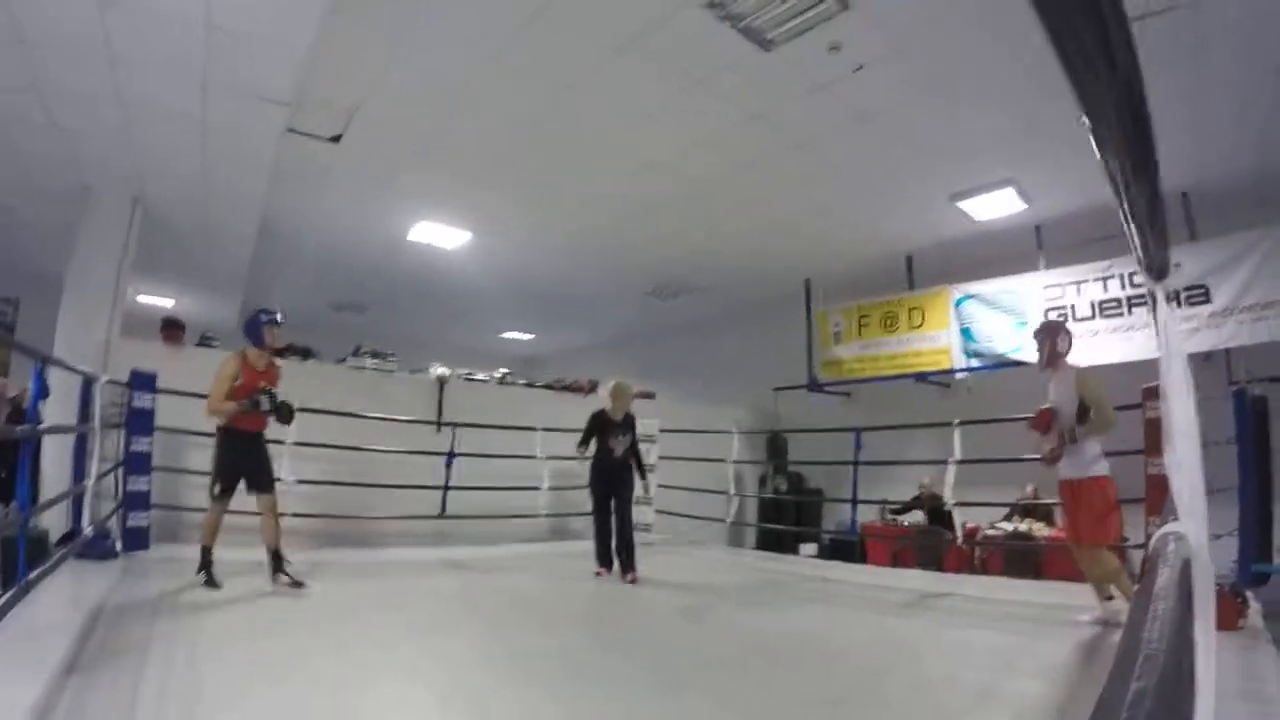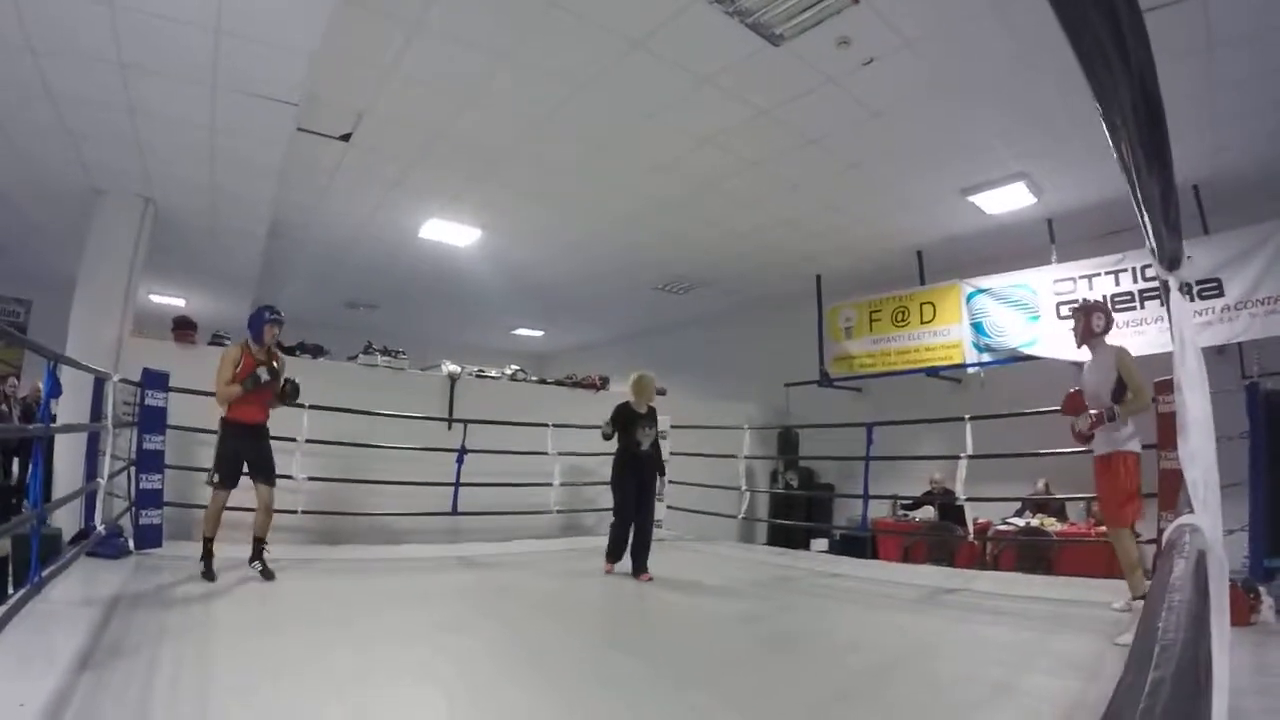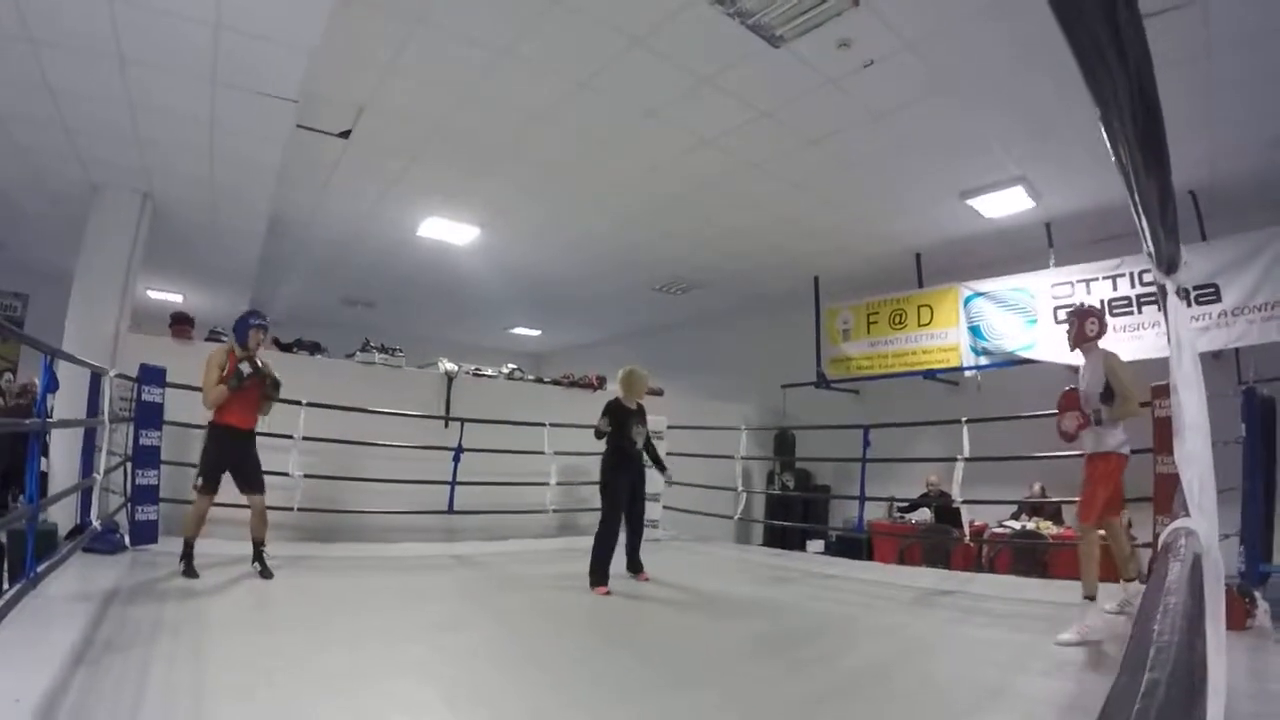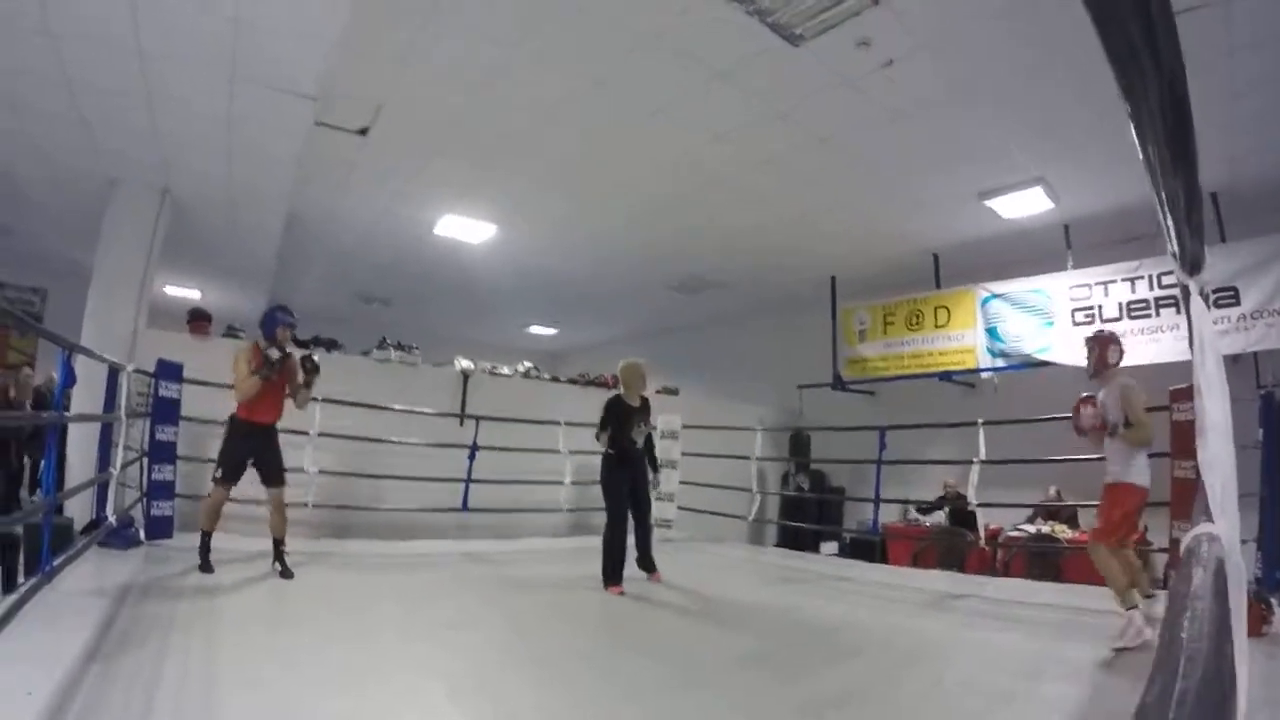
dt=0.5s
person 1, frame 1
left shoulder: (1079, 377)
right shoulder: (1053, 382)
left elbow: (1108, 420)
left wrist: (1067, 438)
right wrist: (1047, 431)
left hip: (1090, 473)
right hip: (1070, 475)
left knee: (1095, 550)
right knee: (1080, 548)
right ankle: (1108, 607)
person 1, frame 2
left shoulder: (1117, 356)
right shoulder: (1089, 365)
left elbow: (1145, 399)
left wrist: (1102, 417)
right wrist: (1082, 417)
left hip: (1121, 449)
right hip: (1102, 450)
left knee: (1118, 528)
right knee: (1117, 526)
left ankle: (1145, 613)
right ankle: (1137, 594)
person 1, frame 3
left shoulder: (1108, 360)
right shoulder: (1086, 365)
left elbow: (1133, 406)
left wrist: (1089, 420)
right wrist: (1074, 413)
left hip: (1109, 451)
right hip: (1096, 451)
left knee: (1087, 525)
right knee: (1111, 522)
left ankle: (1088, 618)
right ankle: (1132, 591)
person 1, frame 4
left shoulder: (1126, 389)
right shoulder: (1103, 393)
left elbow: (1146, 436)
left wrist: (1105, 427)
right wrist: (1093, 429)
left hip: (1130, 481)
right hip: (1117, 479)
left knee: (1099, 546)
right knee: (1119, 546)
left ankle: (1137, 620)
right ankle: (1147, 605)
person 2, frame 1
left shoulder: (275, 368)
right shoulder: (235, 364)
right elbow: (213, 407)
left wrist: (277, 409)
right wrist: (248, 405)
left hip: (256, 440)
right hip: (230, 439)
left knee: (269, 504)
right knee: (218, 507)
left ankle: (278, 568)
right ankle: (204, 566)
person 2, frame 2
left shoulder: (277, 360)
right shoulder: (235, 353)
right elbow: (220, 396)
left wrist: (285, 393)
right wrist: (252, 381)
left hip: (259, 433)
right hip: (232, 430)
left knee: (267, 498)
right knee: (219, 498)
left ankle: (258, 556)
right ankle: (207, 556)
person 2, frame 3
left shoulder: (262, 367)
right shoulder: (220, 357)
right elbow: (208, 401)
left wrist: (271, 395)
right wrist: (235, 379)
left hip: (246, 439)
right hip: (220, 435)
left knee: (259, 504)
right knee: (203, 502)
left ankle: (258, 557)
right ankle: (186, 556)
person 2, frame 4
left shoulder: (288, 360)
right shoulder: (248, 352)
left elbow: (301, 402)
right elbow: (242, 394)
left wrist: (310, 379)
right wrist: (266, 367)
left hip: (267, 433)
right hip: (242, 429)
left knee: (277, 498)
right knee: (219, 494)
left ankle: (279, 556)
right ankle: (204, 550)
person 3, frame 1
left shoulder: (630, 419)
right shoulder: (598, 418)
left elbow: (634, 448)
right elbow: (585, 441)
left wrist: (643, 475)
right wrist: (581, 450)
left hip: (624, 474)
right hip: (601, 473)
left knee: (624, 519)
right knee: (602, 518)
left ankle: (628, 568)
right ankle: (604, 563)
person 3, frame 2
left shoulder: (652, 412)
right shoulder: (622, 410)
right elbow: (609, 436)
left wrist: (661, 472)
right wrist: (606, 431)
left hip: (647, 469)
right hip: (624, 469)
left knee: (645, 519)
right knee: (624, 517)
left ankle: (639, 567)
right ankle: (612, 557)
person 3, frame 3
left shoulder: (640, 409)
right shoulder: (613, 406)
left elbow: (647, 442)
right elbow: (600, 435)
left wrist: (662, 468)
right wrist: (600, 429)
left hip: (636, 469)
right hip: (615, 469)
left knee: (636, 520)
right knee: (610, 521)
left ankle: (635, 566)
right ankle: (598, 579)
person 3, frame 4
left shoulder: (645, 403)
right shoulder: (614, 404)
right elbow: (600, 435)
left wrist: (654, 468)
right wrist: (603, 439)
left hip: (638, 468)
right hip: (615, 469)
left knee: (643, 518)
right knee: (617, 522)
left ankle: (647, 563)
right ankle: (612, 579)
